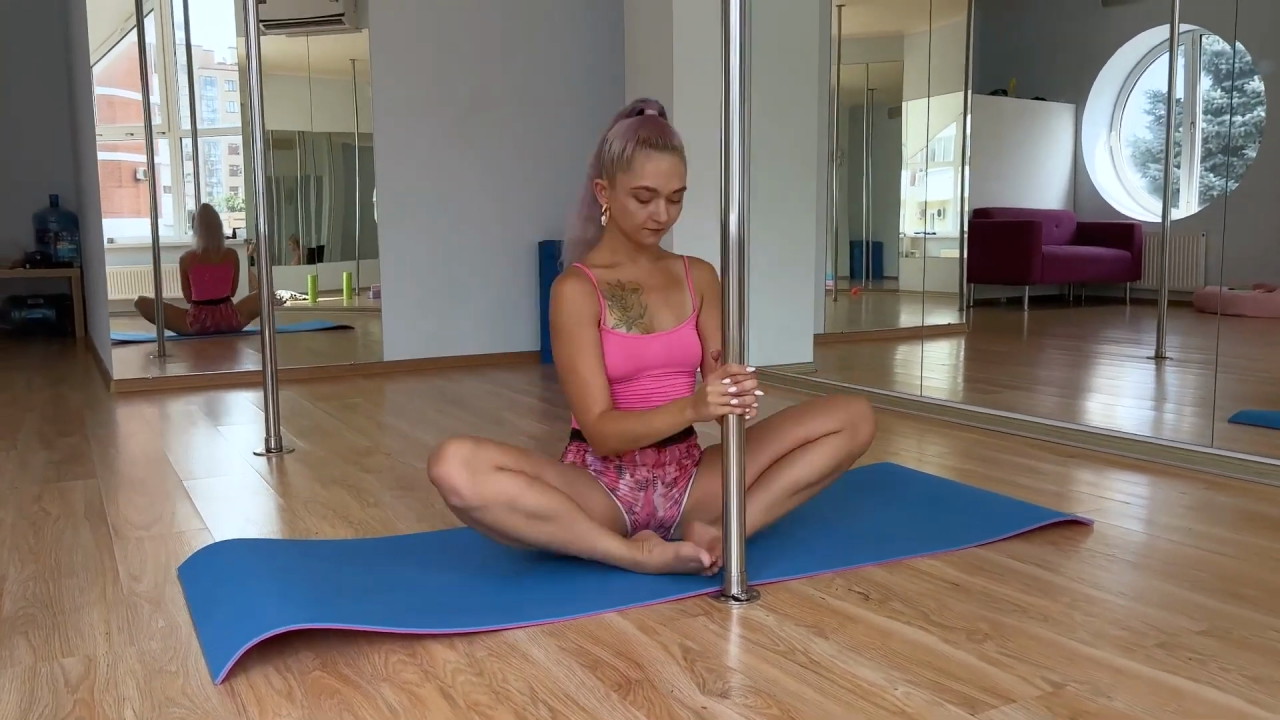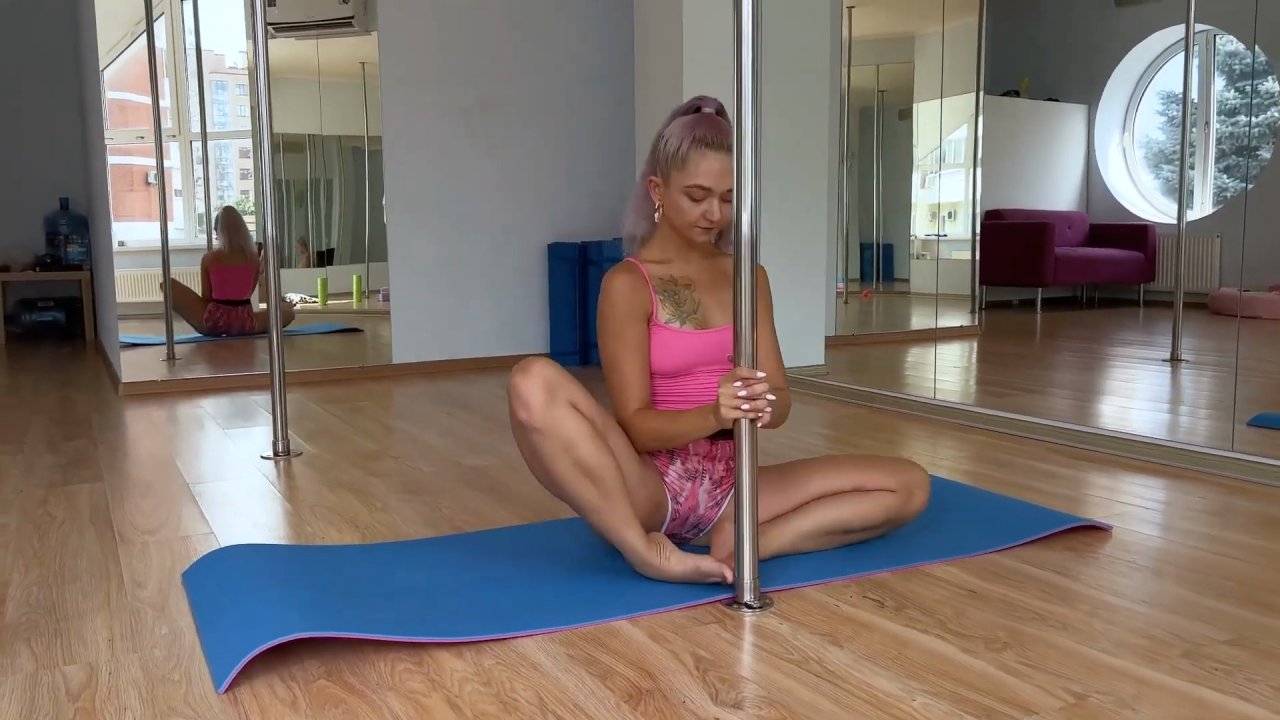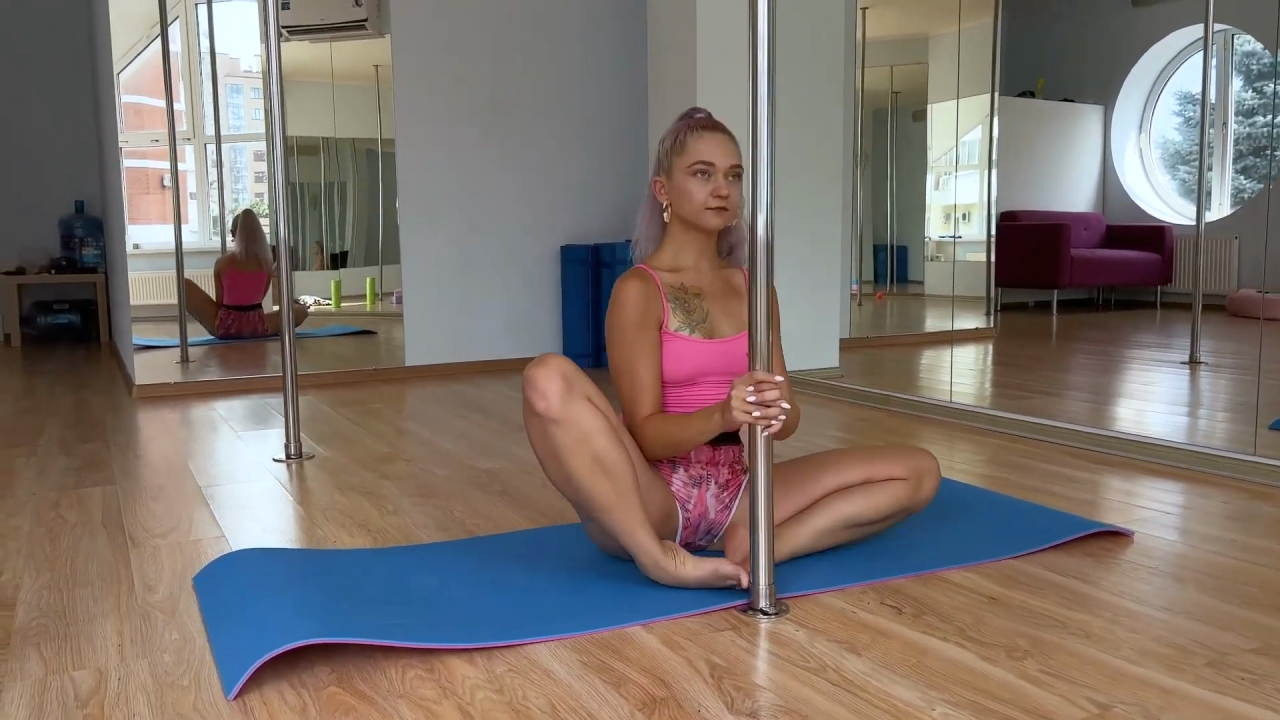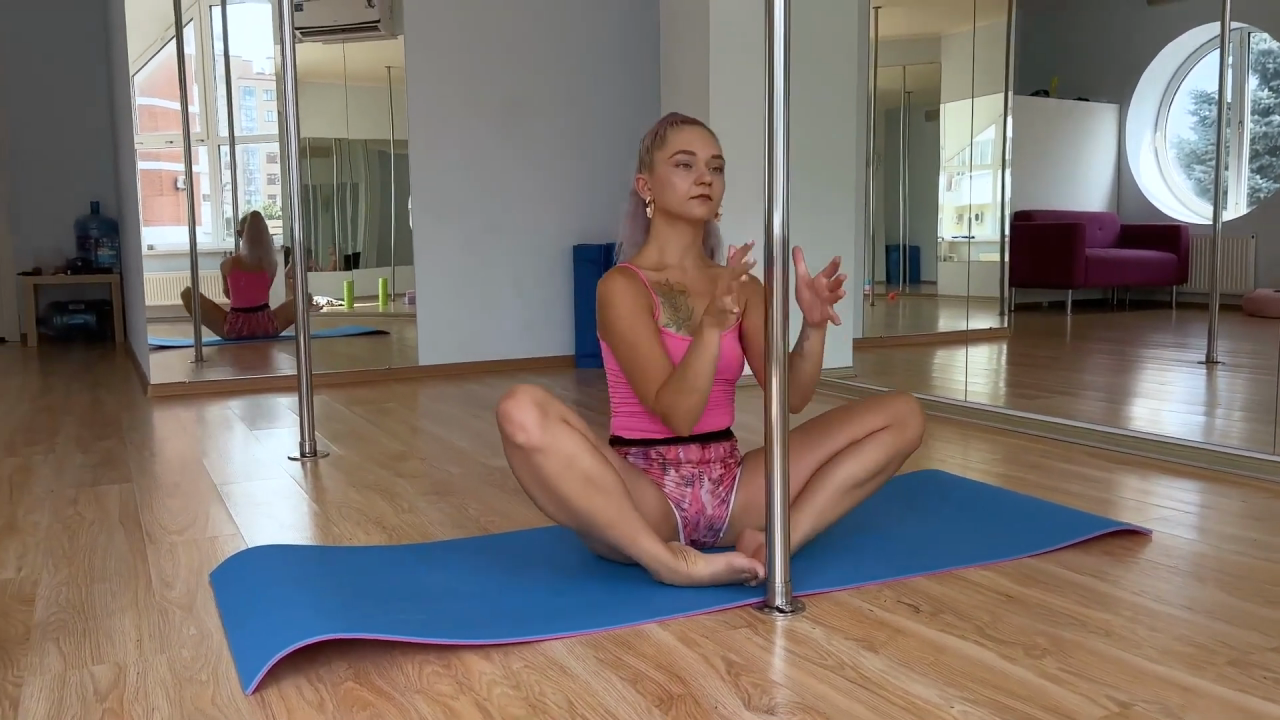
dt=0.3s
person 1, frame 1
left shoulder: (698, 277)
right shoulder: (576, 289)
left elbow: (719, 380)
right elbow: (602, 431)
left wrist: (733, 394)
right wrist: (693, 408)
left hip: (686, 479)
right hip: (601, 490)
left knee: (854, 418)
right knee: (450, 469)
left ankle: (717, 531)
right ankle: (631, 551)
person 1, frame 2
left shoulder: (749, 278)
right shoulder: (628, 283)
left elbow: (779, 399)
right elbow: (637, 425)
left wrist: (764, 403)
right wrist: (714, 414)
left hip: (726, 483)
right hip: (647, 484)
left knee: (911, 487)
right knee: (533, 382)
left ankle: (741, 545)
right ankle: (647, 551)
person 1, frame 3
left shoulder: (753, 288)
right shoulder: (638, 289)
left elbow: (781, 421)
right elbow: (645, 434)
left wrist: (778, 406)
right wrist: (722, 412)
left hip: (732, 490)
right hip: (653, 494)
left knee: (919, 472)
right knee: (547, 377)
left ankle: (755, 550)
right ankle: (660, 559)
person 1, frame 4
left shoulder: (742, 285)
right shoulder: (622, 286)
left elbow: (791, 397)
right elbow: (677, 414)
left wrist: (813, 325)
right wrist: (711, 320)
left hip: (728, 484)
right hip: (647, 495)
left knee: (903, 414)
right knee: (521, 411)
right ankle: (668, 560)
